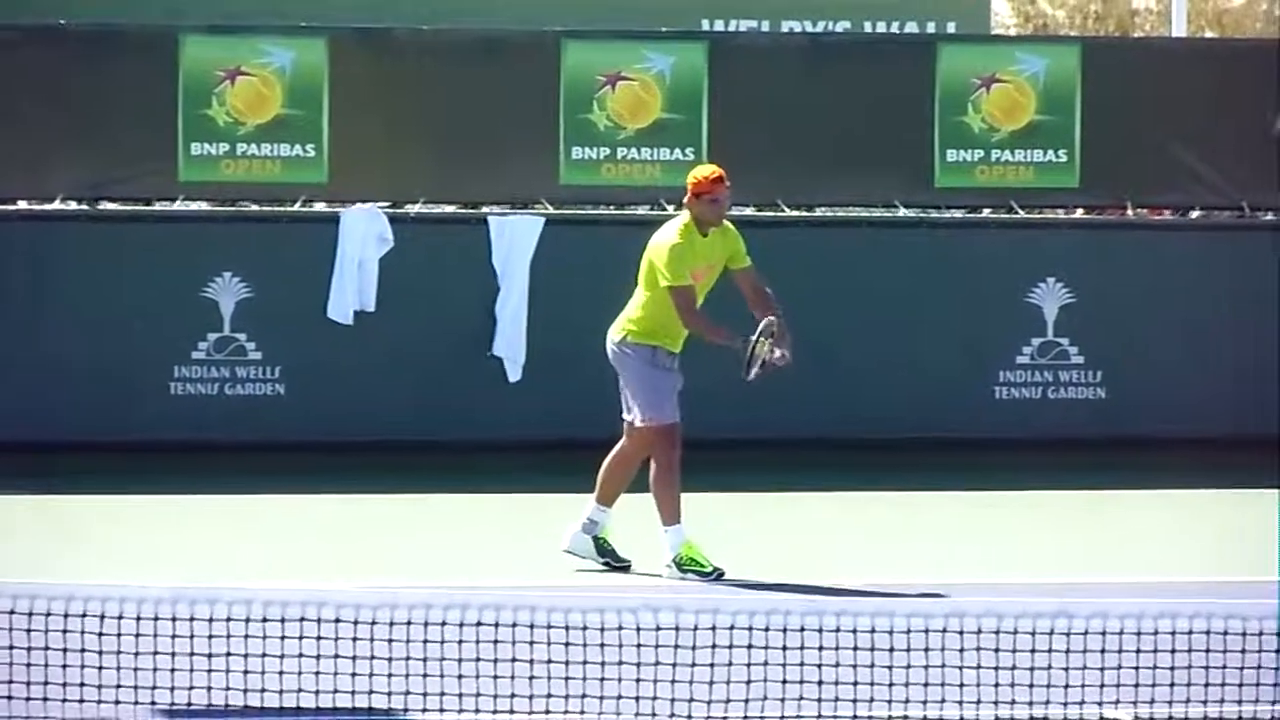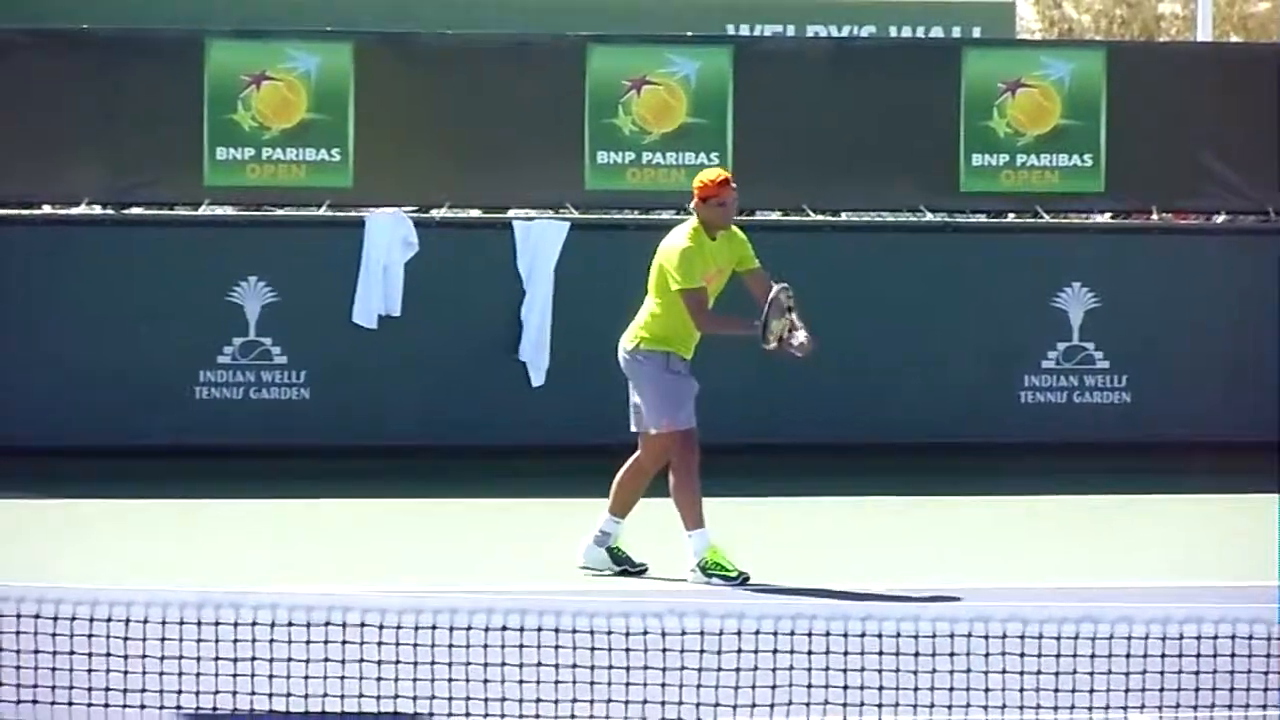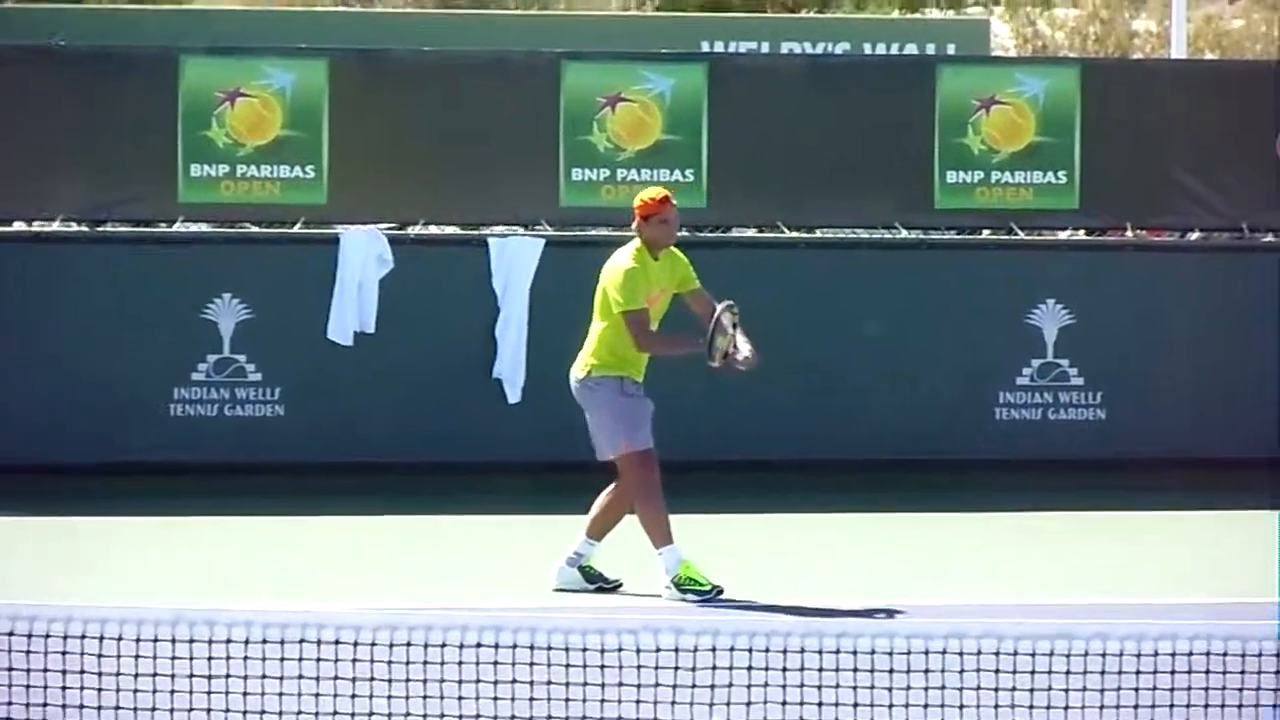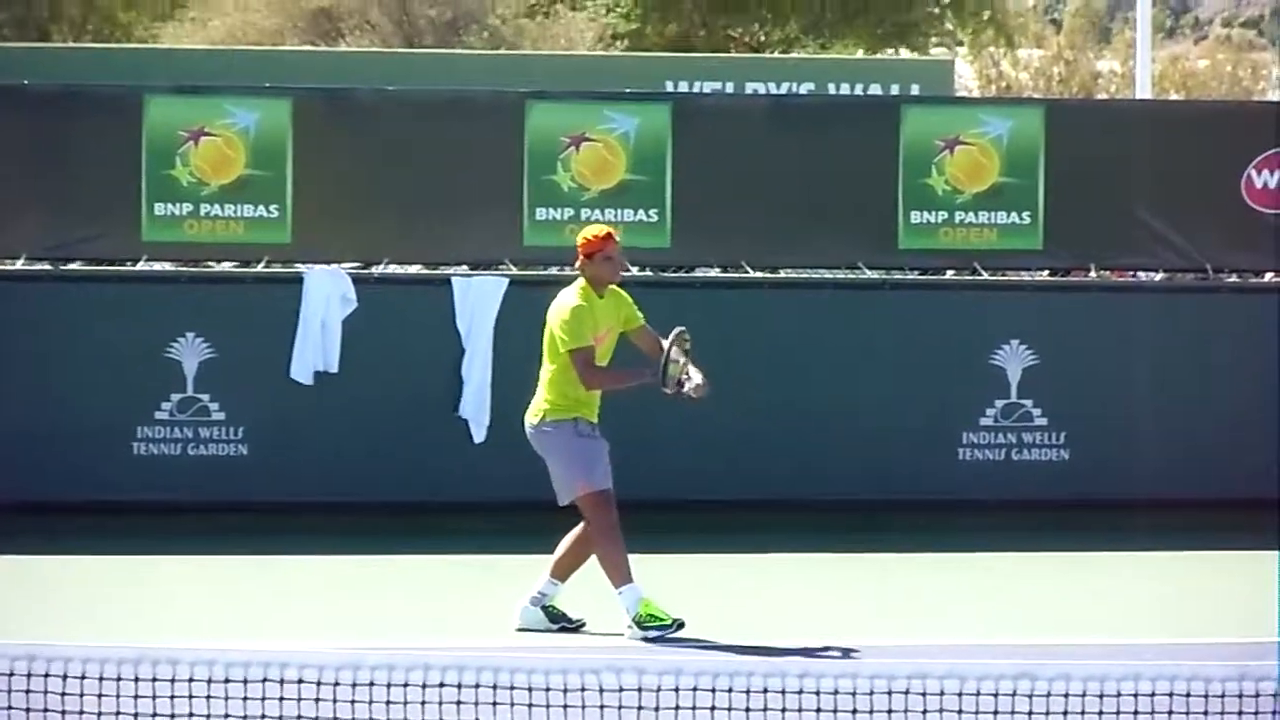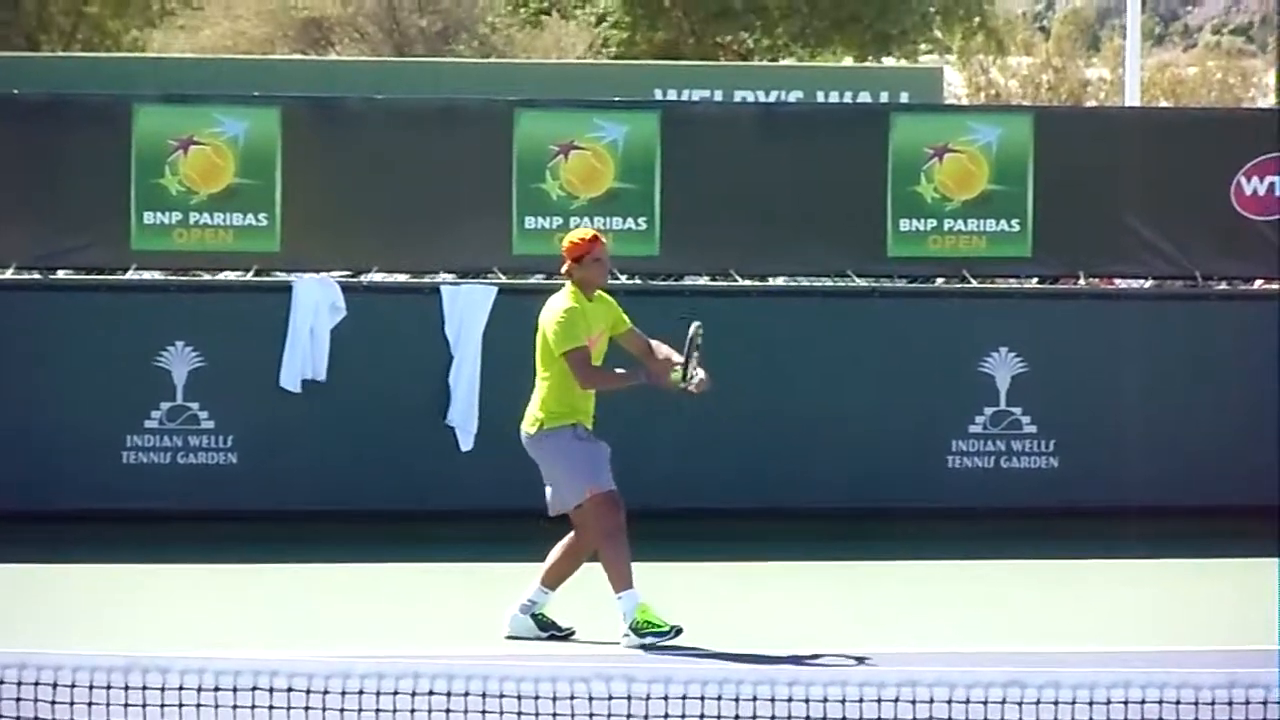
dt=0.3s
person 1, frame 1
left shoulder: (726, 235)
right shoulder: (673, 244)
left elbow: (757, 292)
right elbow: (690, 317)
left wrist: (780, 337)
right wrist: (741, 342)
left hip: (660, 347)
right hip: (639, 344)
left knee: (636, 443)
right knee: (667, 442)
left ankle: (588, 531)
right ankle: (678, 551)
person 1, frame 2
left shoulder: (733, 239)
right shoulder: (683, 248)
left elbow: (768, 291)
right elbow: (702, 319)
right wrist: (758, 329)
left hip: (667, 355)
right hip: (650, 352)
left knee: (653, 453)
right knee: (684, 448)
left ankle: (601, 542)
right ankle: (704, 556)
person 1, frame 3
left shoulder: (673, 261)
right shoulder: (625, 269)
left elbow: (708, 310)
right elbow: (643, 340)
left wrist: (740, 342)
right wrist: (702, 346)
left hip: (621, 379)
right hip: (603, 377)
left knee: (631, 480)
right knee: (644, 470)
left ankle: (574, 564)
right ankle: (675, 571)
person 1, frame 4
left shoulder: (617, 300)
right shoulder: (572, 308)
left elbow: (656, 346)
right elbow: (589, 377)
left wrist: (689, 371)
right wrist: (649, 376)
left hip: (578, 421)
right hip: (558, 420)
left knee: (596, 520)
right knee: (603, 509)
left ankle: (538, 604)
right ankle: (637, 610)
person 1, frame 5
left shoulder: (601, 304)
right shoulder: (564, 312)
left elbow: (646, 347)
right elbow: (587, 376)
left wrist: (686, 365)
right wrist: (647, 376)
left hip: (569, 428)
right hip: (555, 428)
left knee: (588, 529)
right knee: (609, 511)
left ankle: (527, 612)
right ankle: (635, 617)
